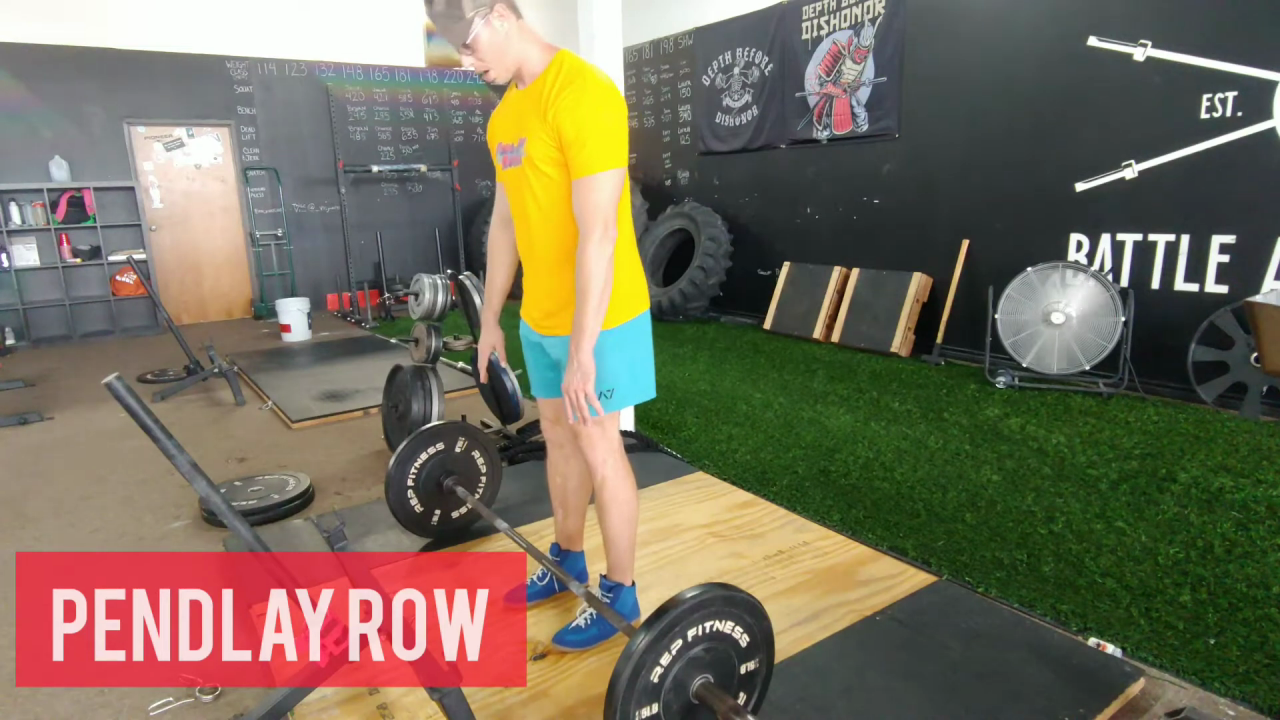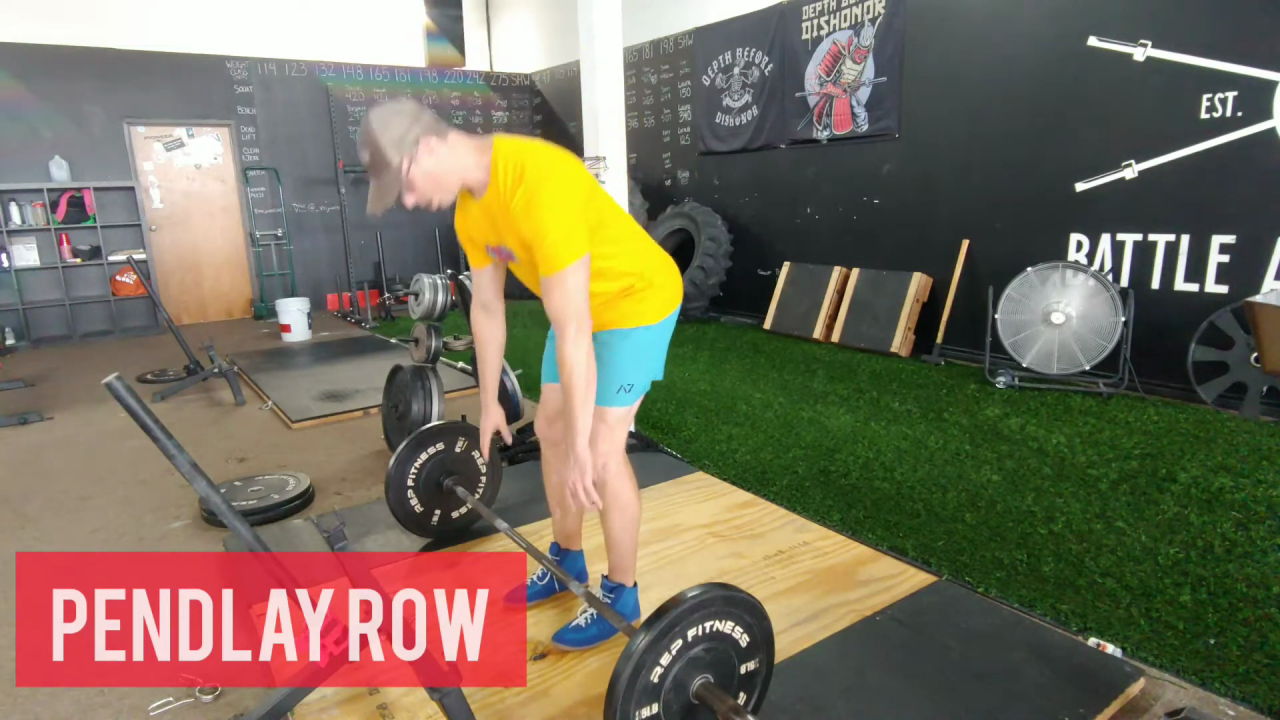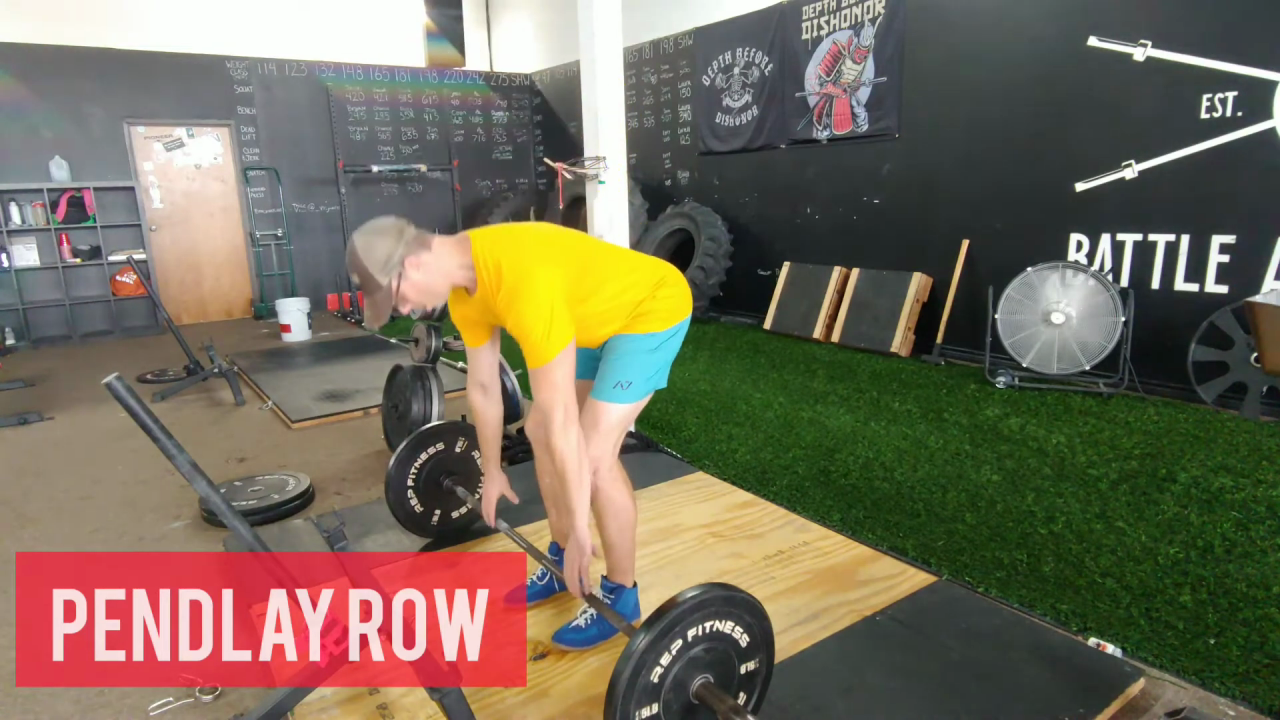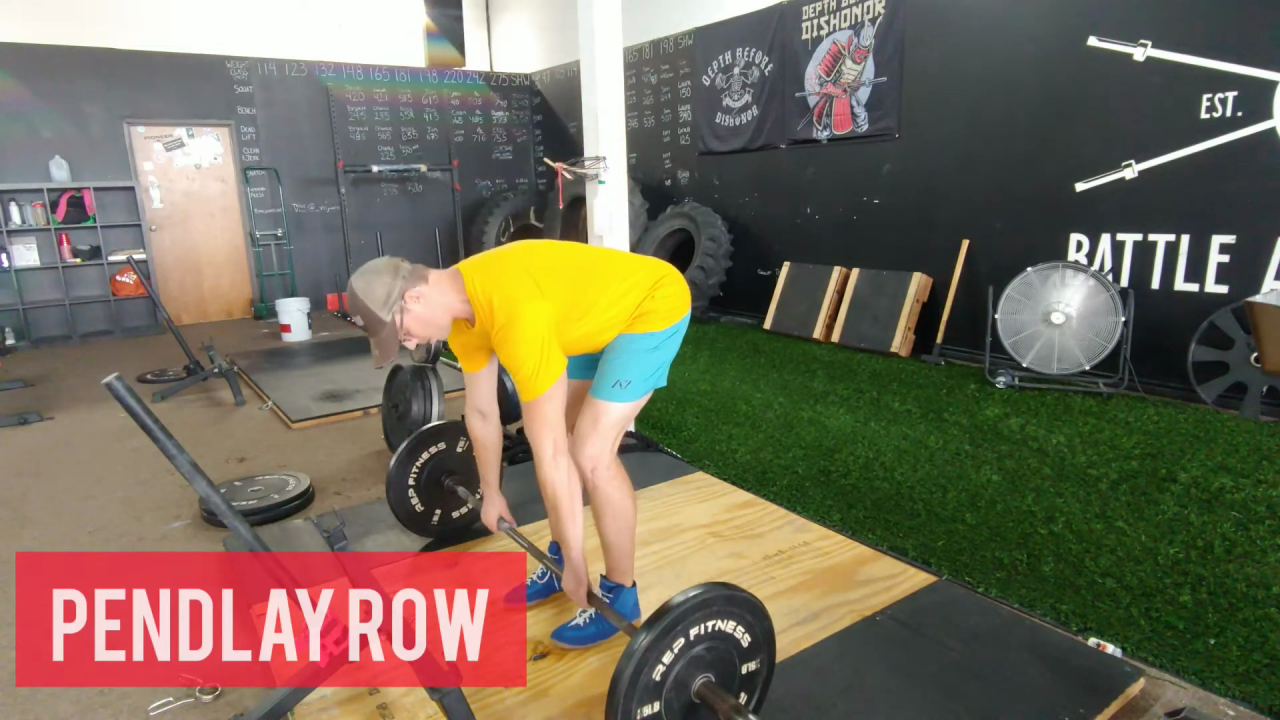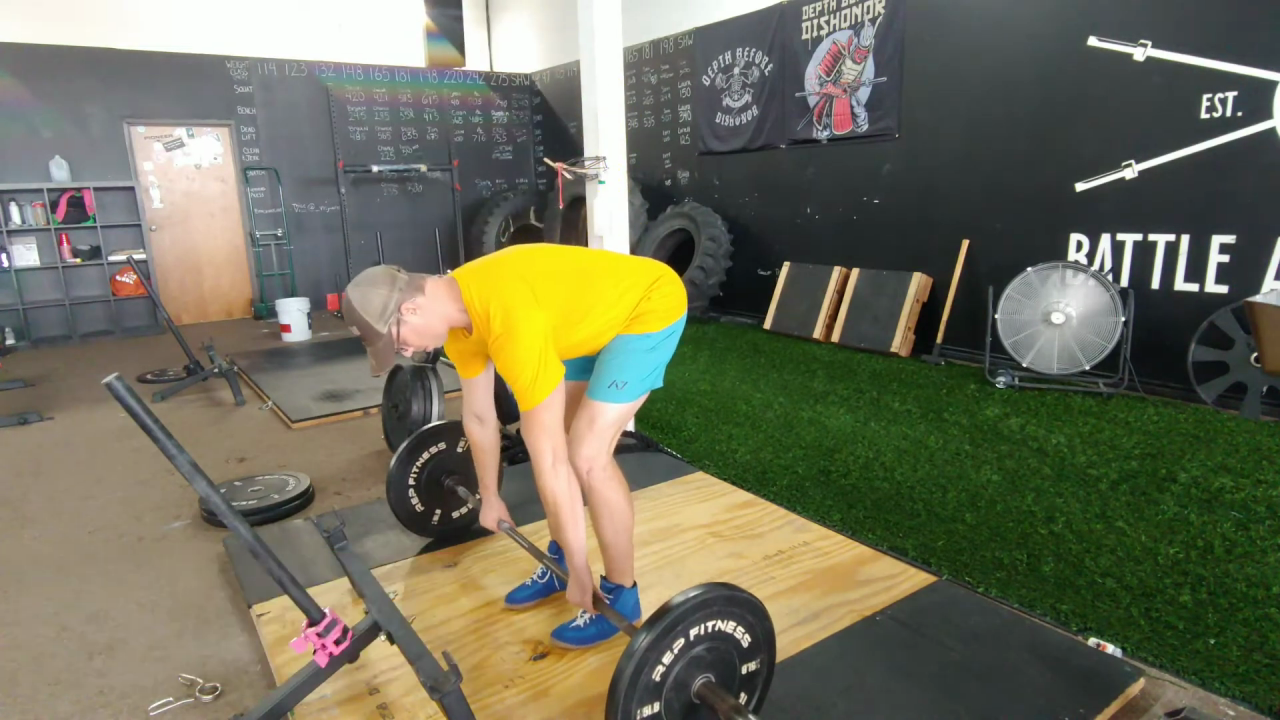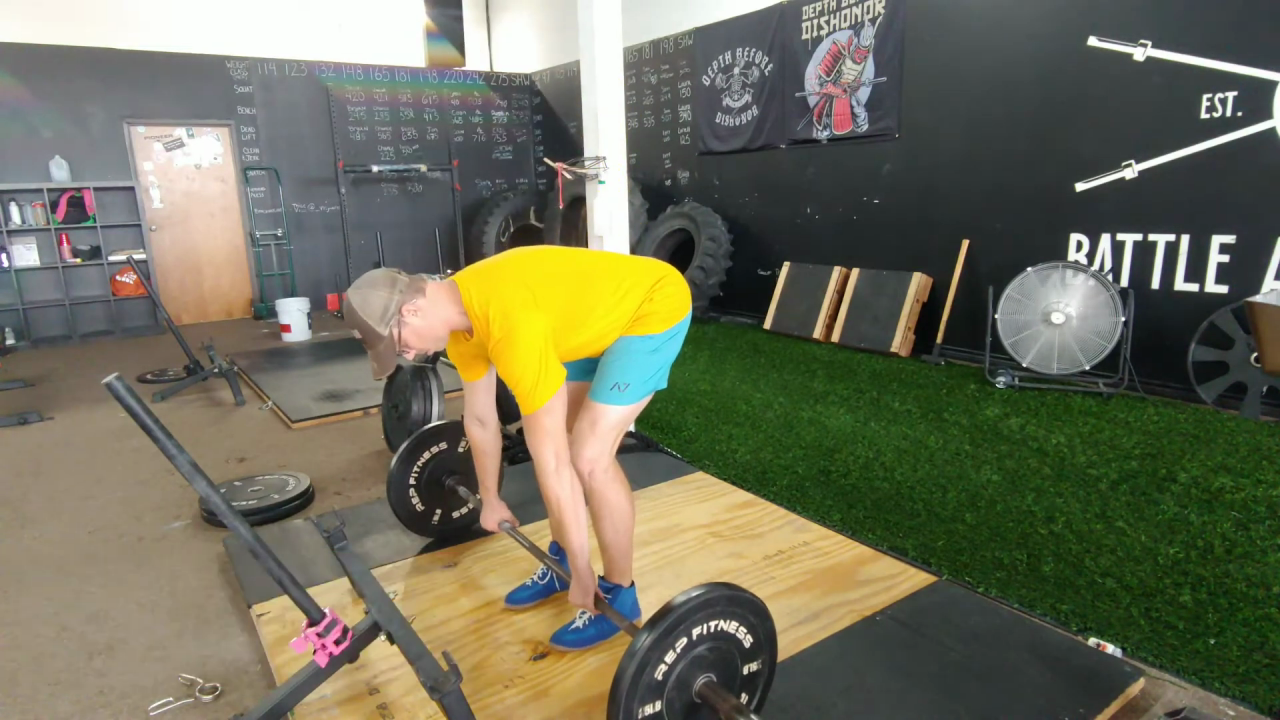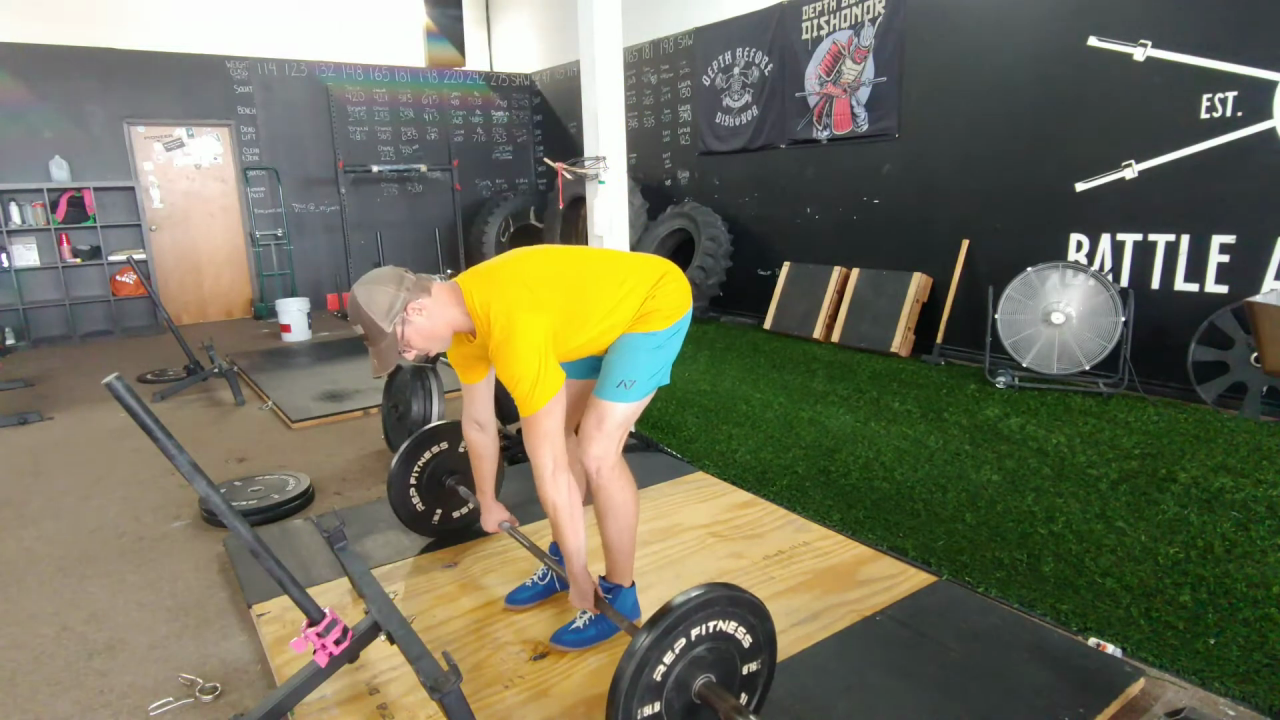
dt=0.4s
person 1, frame 1
left shoulder: (584, 95)
right shoulder: (506, 113)
left elbow: (598, 234)
left wrist: (584, 351)
right wrist: (490, 319)
left hip: (599, 313)
right hip: (543, 313)
left knee: (597, 446)
right knee: (558, 435)
left ankle: (620, 595)
right ankle: (567, 560)
person 1, frame 2
left shoulder: (539, 189)
right shoulder: (469, 206)
left elbow: (572, 330)
right elbow: (486, 306)
left wrist: (580, 448)
right wrist: (489, 400)
left hip: (637, 301)
right hip: (587, 307)
left knee: (601, 448)
right knee: (549, 428)
left ankle: (620, 596)
right ankle: (567, 562)
person 1, frame 3
left shoulder: (523, 284)
right shoulder: (462, 286)
left elbow: (563, 421)
right elbow: (482, 386)
left wrist: (580, 532)
right wrist: (491, 471)
left hip: (653, 310)
right hip: (602, 311)
left knee: (593, 454)
right knee: (538, 431)
left ankle: (621, 596)
right ankle: (560, 563)
person 1, frame 4
left shoulder: (516, 316)
right shoulder: (460, 304)
left elbow: (552, 453)
right elbow: (480, 411)
left wrist: (576, 563)
right wrist: (490, 493)
left hip: (653, 306)
right hip: (603, 309)
left knee: (591, 453)
right knee: (546, 429)
left ankle: (619, 595)
right ankle: (557, 563)
person 1, frame 5
left shoulder: (512, 324)
right shoulder: (456, 309)
left elbow: (551, 461)
right elbow: (478, 416)
left wrist: (580, 573)
right wrist: (489, 497)
left hip: (649, 306)
right hip: (600, 310)
left knee: (587, 454)
right knee: (544, 432)
left ankle: (620, 594)
right ankle: (559, 563)
person 1, frame 6
left shoulder: (511, 327)
right shoulder: (458, 311)
left elbow: (554, 465)
right elbow: (480, 419)
left wrist: (582, 573)
right wrist: (490, 499)
left hip: (654, 306)
right hip: (604, 310)
left knee: (589, 455)
right knee: (549, 434)
left ankle: (619, 594)
right ankle: (561, 562)
person 1, frame 7
left shoulder: (512, 329)
right shoulder: (459, 312)
left elbow: (550, 467)
right elbow: (477, 422)
left wrist: (579, 577)
right wrist: (487, 502)
left hip: (654, 304)
right hip: (604, 307)
left knee: (597, 451)
right knee: (554, 431)
left ankle: (619, 595)
right ankle: (558, 564)
